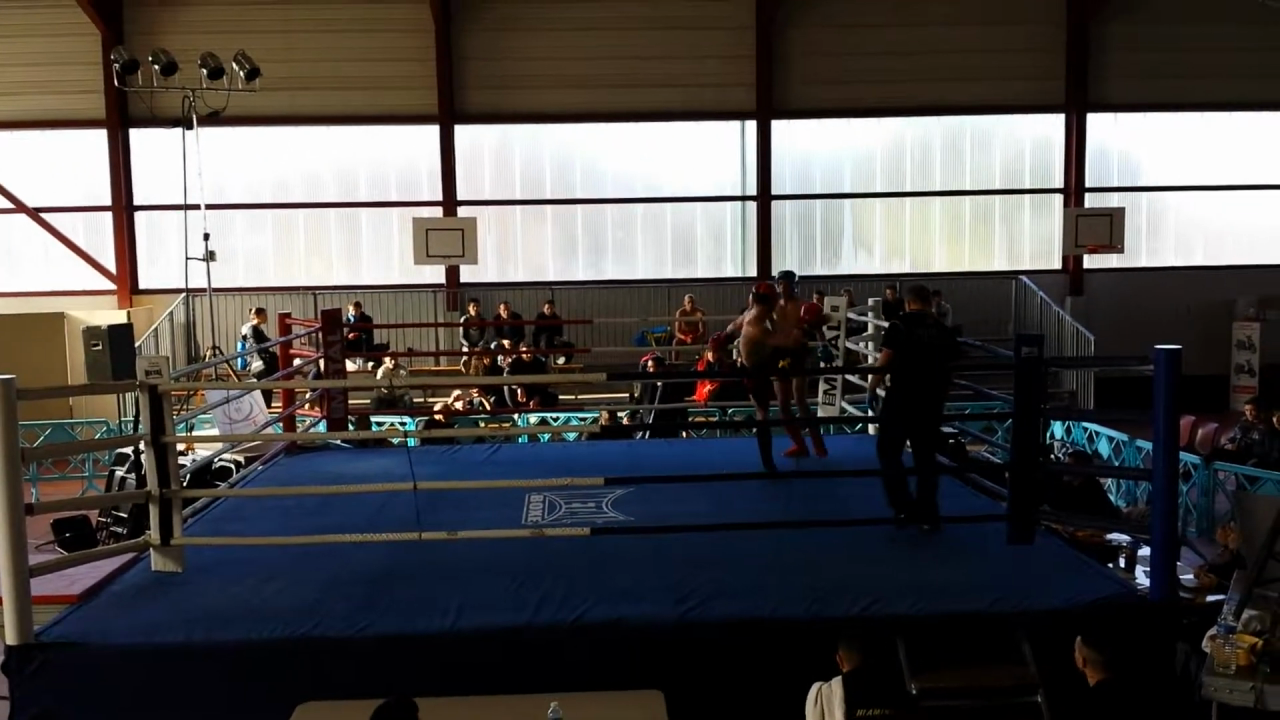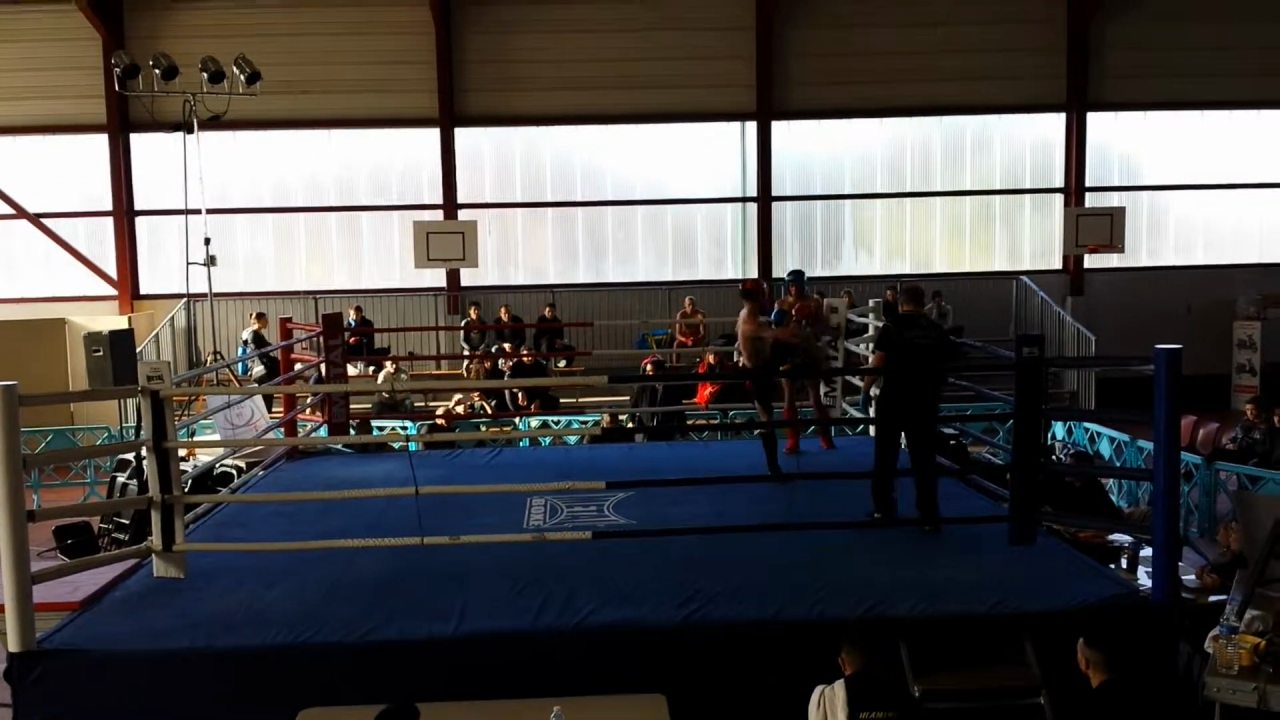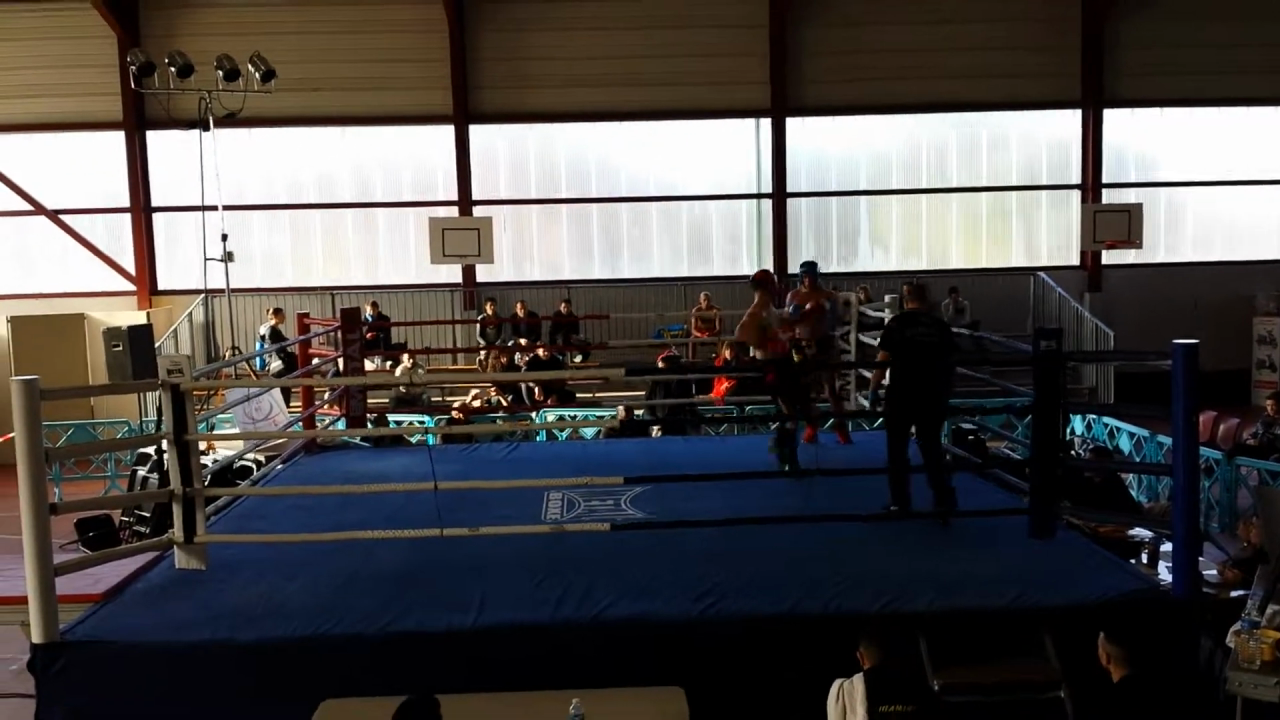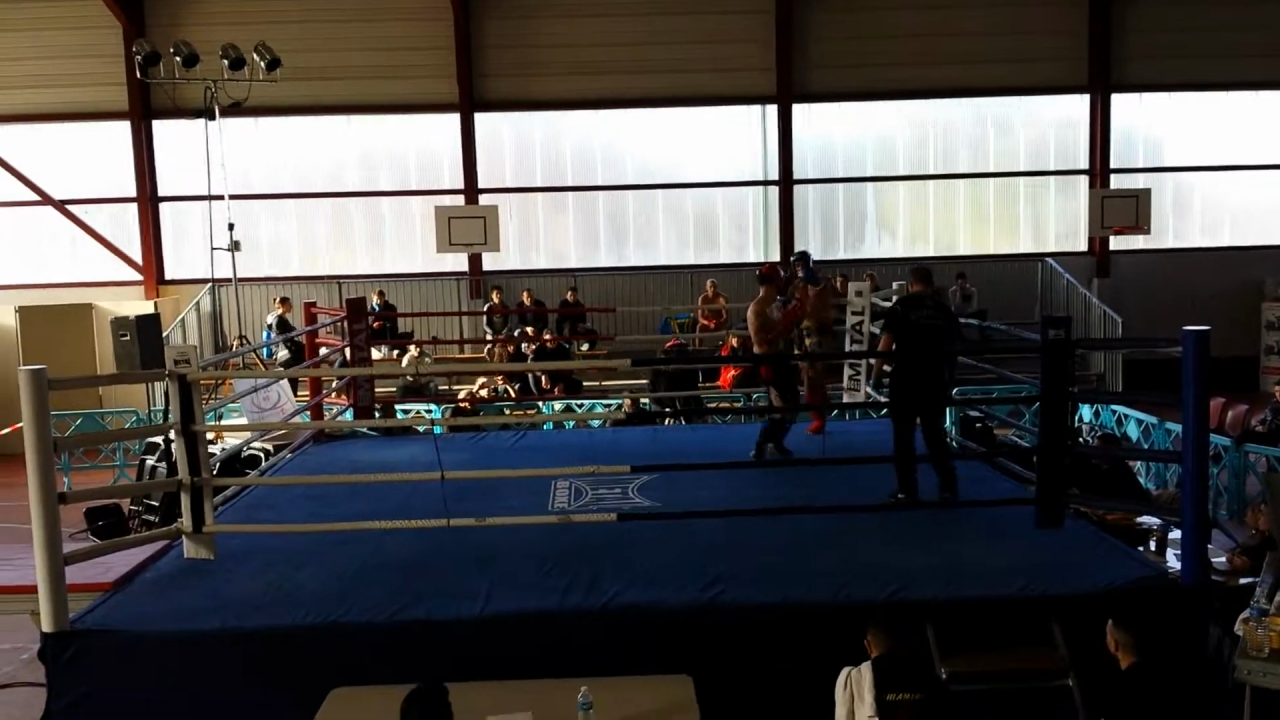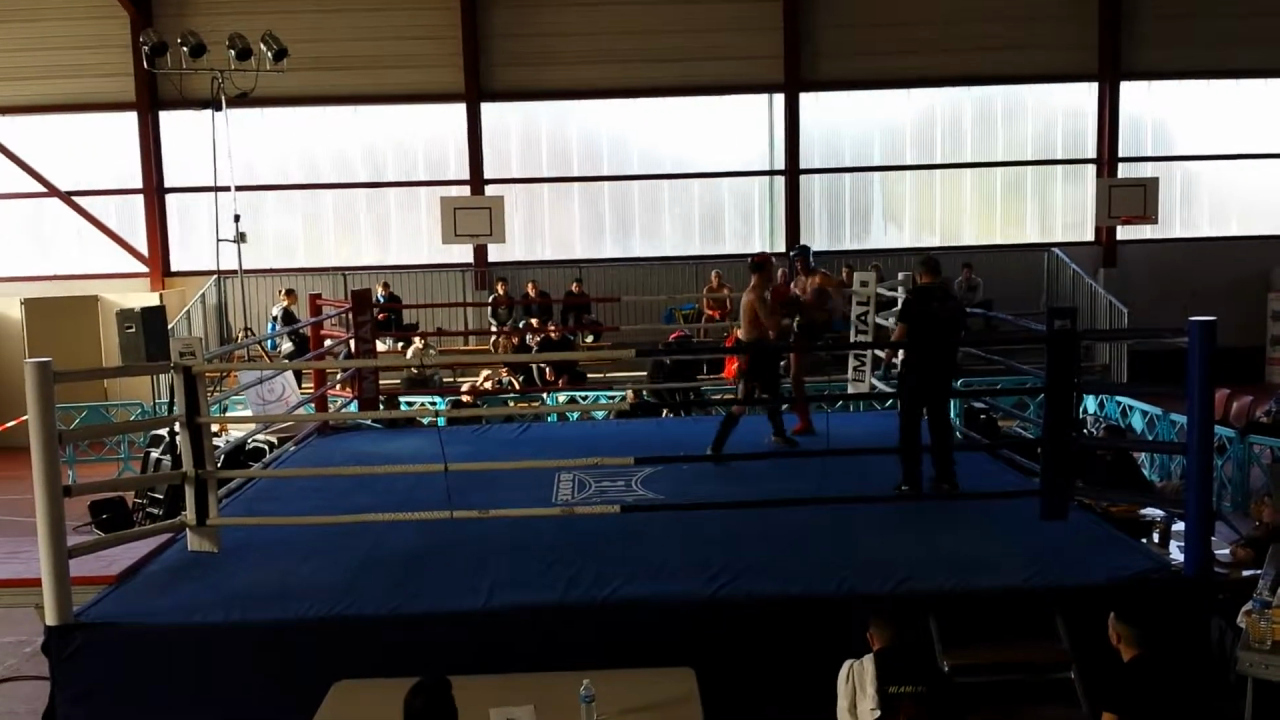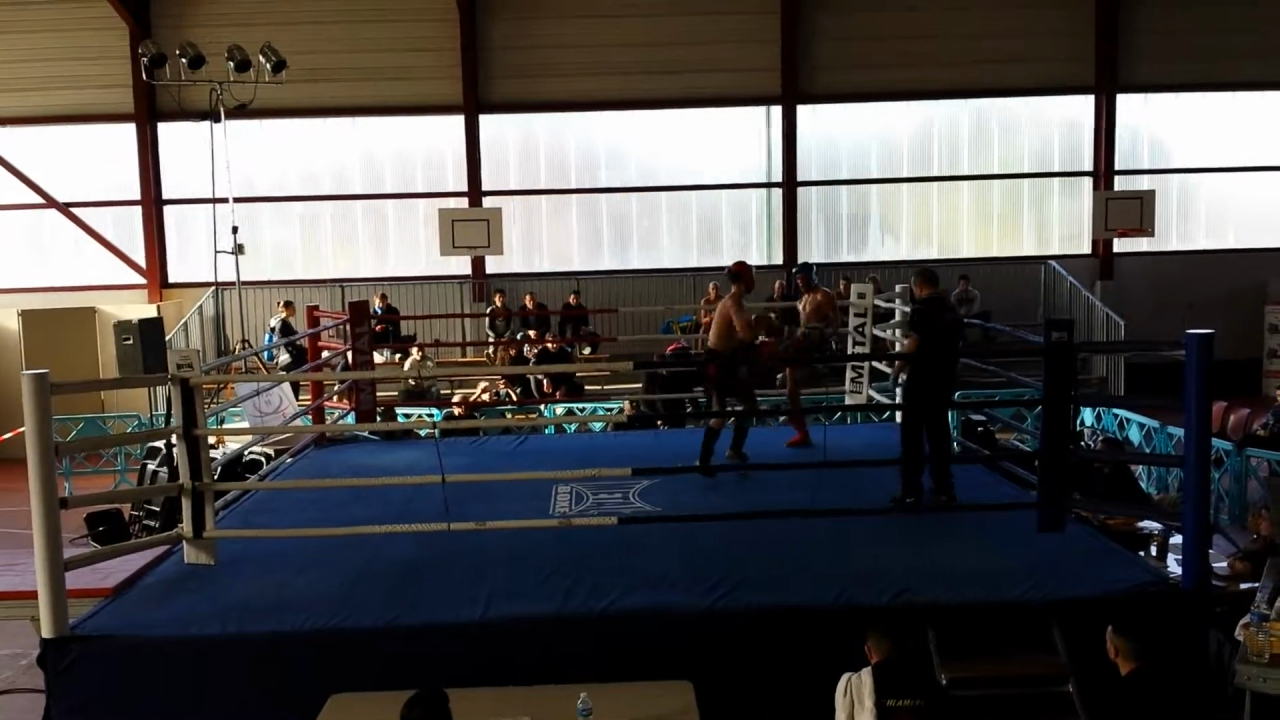
dt=0.2s
person 1, frame 1
left shoulder: (900, 325)
right shoulder: (943, 331)
left elbow: (884, 362)
right elbow: (949, 366)
left wrist: (872, 390)
right wrist: (940, 393)
left hip: (901, 399)
right hip: (932, 401)
left knee: (889, 453)
right knee: (926, 457)
left ankle: (904, 508)
right ankle: (929, 515)
person 1, frame 2
left shoulder: (893, 326)
right shoulder: (937, 331)
left elbow: (877, 364)
right elbow: (945, 365)
right wrist: (935, 392)
left hip: (894, 399)
right hip: (925, 401)
left knee: (885, 455)
right knee: (924, 457)
left ankle: (884, 510)
right ankle: (929, 515)
person 1, frame 3
left shoulder: (897, 324)
right shoulder: (941, 326)
left elbow: (882, 362)
right elbow: (950, 363)
left wrist: (873, 391)
right wrist: (946, 394)
left hip: (902, 395)
right hip: (933, 396)
left knee: (898, 448)
right knee: (933, 448)
left ankle: (901, 502)
right ankle: (945, 501)
person 1, frame 4
left shoulder: (901, 307)
right shoulder: (945, 310)
left elbow: (885, 345)
right elbow: (953, 347)
left wrist: (875, 374)
right wrist: (949, 377)
left hip: (906, 379)
right hip: (936, 380)
left knee: (904, 434)
right knee: (935, 431)
left ankle: (907, 490)
right ankle: (948, 485)
person 1, frame 5
left shoulder: (915, 297)
right shoulder: (954, 300)
left elbow: (900, 335)
right elbow: (959, 335)
left wrist: (887, 361)
left hip: (917, 369)
right hip: (944, 369)
left knee: (910, 424)
right knee: (941, 422)
left ankle: (911, 482)
right ankle: (946, 477)
person 1, frame 6
left shoulder: (922, 309)
right shoulder: (952, 310)
left elbow: (913, 347)
left wrist: (895, 372)
left hip: (922, 379)
right hip: (946, 379)
left knee: (912, 433)
right knee: (939, 433)
left ankle: (912, 493)
right ankle: (943, 489)
person 2, frame 1
left shoulder: (751, 313)
right shoulder: (755, 328)
left elbow: (732, 329)
right elbow: (788, 342)
left hip: (765, 360)
right hip: (754, 372)
right knee: (763, 416)
right ankle: (768, 465)
person 2, frame 2
left shoulder: (749, 315)
right shoulder: (751, 324)
left hip: (768, 360)
right hip: (757, 373)
right knee: (767, 420)
right ankle: (773, 469)
person 2, frame 3
left shoulder: (769, 309)
right shoulder: (754, 314)
left elbow: (785, 325)
right elbow: (740, 334)
left wrist: (804, 316)
right wrist: (768, 345)
left hip: (784, 364)
right hip: (772, 369)
left knee: (803, 410)
right knee: (792, 418)
left ankle: (780, 443)
right ankle: (791, 465)
person 2, frame 4
left shoulder: (775, 304)
right shoulder: (756, 309)
left elbow: (785, 330)
right elbow: (759, 342)
right wrist: (785, 323)
left hip: (780, 360)
right hip: (768, 364)
left knee: (791, 406)
right knee: (783, 411)
left ankle: (775, 443)
right ankle: (758, 450)
person 2, frame 5
left shoulder: (757, 293)
right shoulder: (756, 295)
left elbow: (767, 327)
right elbow: (773, 326)
left hip: (760, 351)
right hip: (751, 353)
left knee: (774, 395)
right knee: (741, 405)
left ankle: (779, 434)
right ankle: (715, 448)
person 2, frame 6
left shoulder: (732, 301)
right shoulder: (735, 303)
right elbow: (746, 334)
right wrist: (756, 326)
left hip: (727, 361)
right hip: (717, 363)
left knee: (749, 403)
right knee: (719, 416)
left ankle: (735, 450)
right ankle: (703, 462)
person 3, frame 1
left shoulder: (803, 306)
right shoulder: (775, 307)
left elbow: (812, 333)
left hip: (799, 354)
left knee: (800, 402)
right knee: (783, 402)
left ankle: (817, 443)
right ankle: (799, 445)
person 3, frame 2
left shoulder: (815, 303)
right shoulder: (781, 304)
left elbow: (824, 329)
right elbow: (778, 328)
left hip: (810, 352)
left knee: (815, 398)
right knee: (789, 398)
left ankle: (825, 435)
right ankle: (793, 440)
person 3, frame 3
left shoulder: (829, 295)
right shoulder: (794, 296)
left elbow: (836, 320)
left wrist: (826, 310)
left hip: (825, 344)
right hip: (804, 345)
left knee: (831, 390)
left ankle: (842, 430)
right ankle: (811, 428)
person 3, frame 4
left shoulder: (821, 281)
right shoulder: (795, 287)
left elbow: (828, 297)
left wrist: (816, 281)
left hip: (823, 331)
right hip: (804, 333)
left knee: (816, 373)
right knee: (808, 381)
right ankle: (818, 419)
person 3, frame 5
left shoulder: (822, 277)
right shoulder: (796, 283)
left elbow: (837, 298)
right elbow: (793, 306)
left wrist: (837, 314)
left hip: (817, 324)
right hip: (802, 327)
right knee: (796, 377)
right ankle: (805, 422)
person 3, frame 6
left shoulder: (823, 295)
right shoulder: (802, 299)
left elbow: (835, 322)
left wrist: (826, 336)
left hip: (814, 341)
right hip: (803, 342)
right knee: (793, 391)
right ankle: (803, 434)
